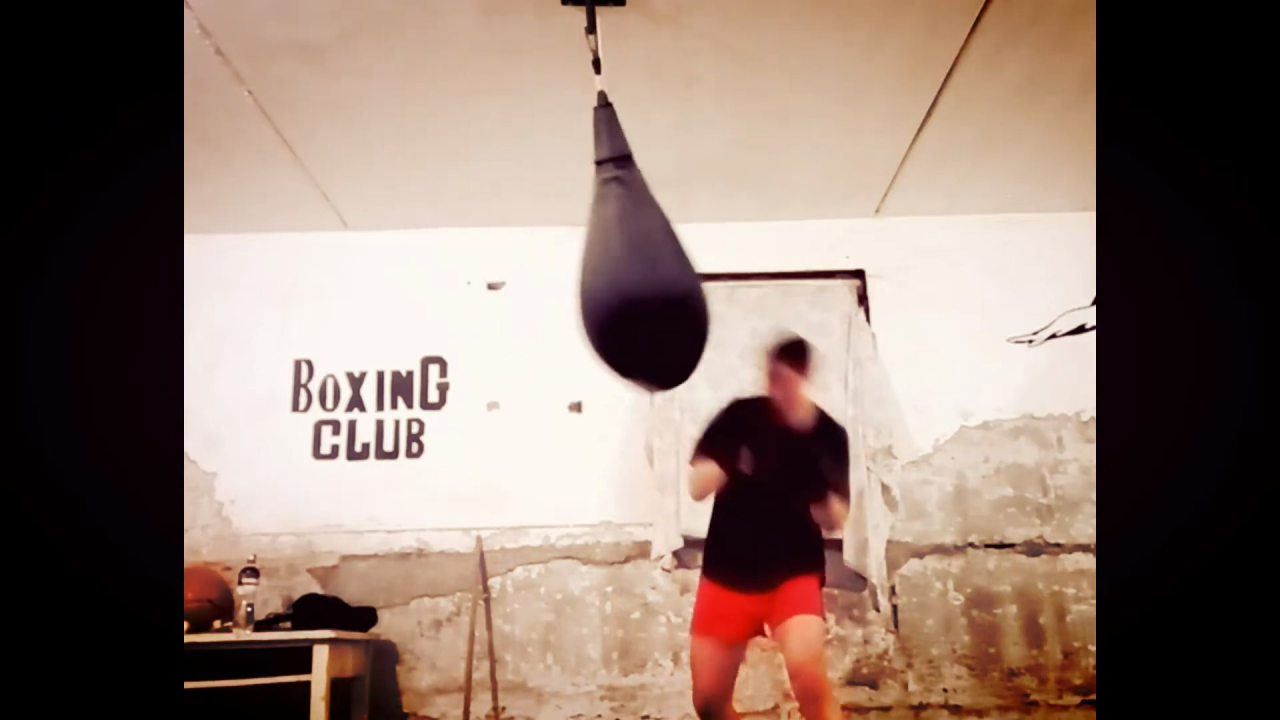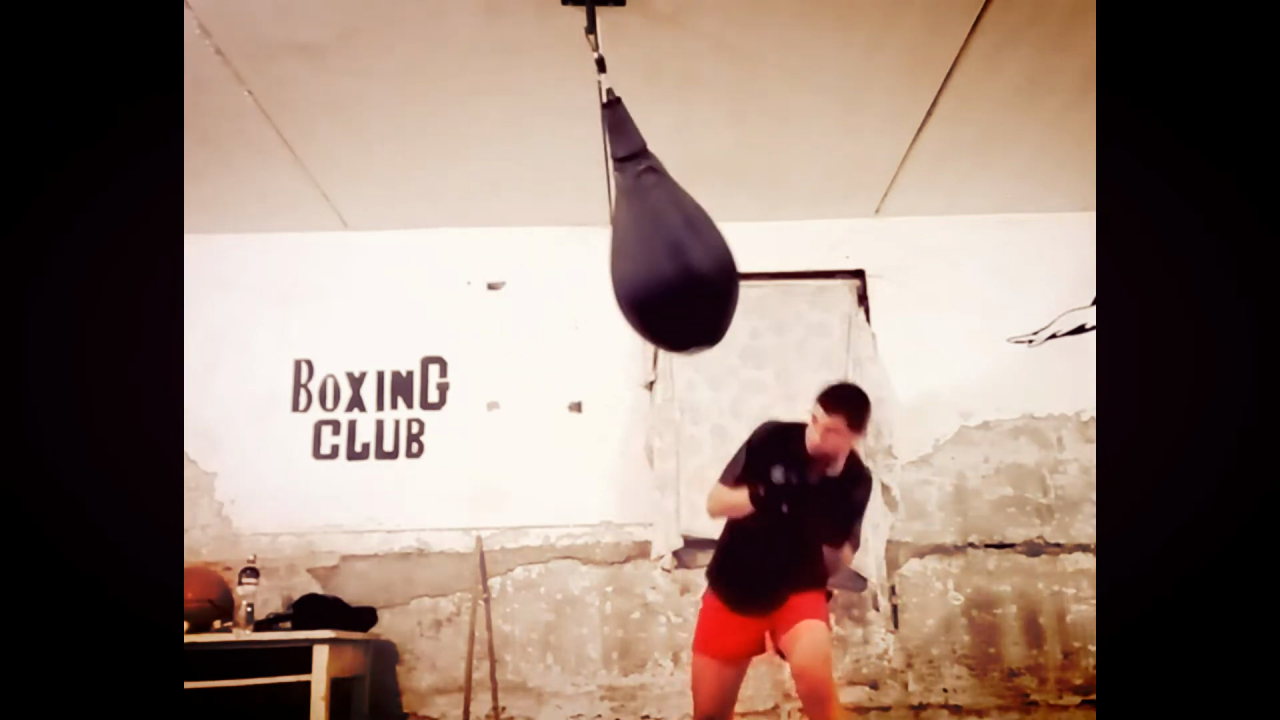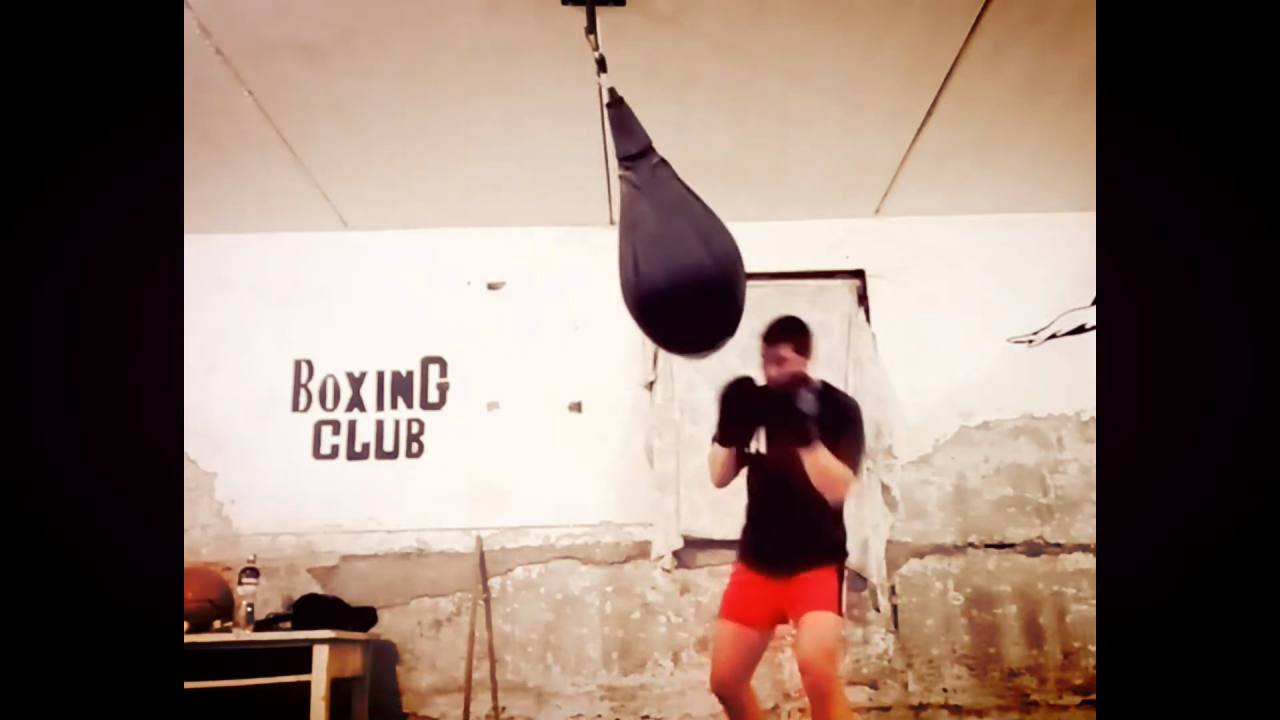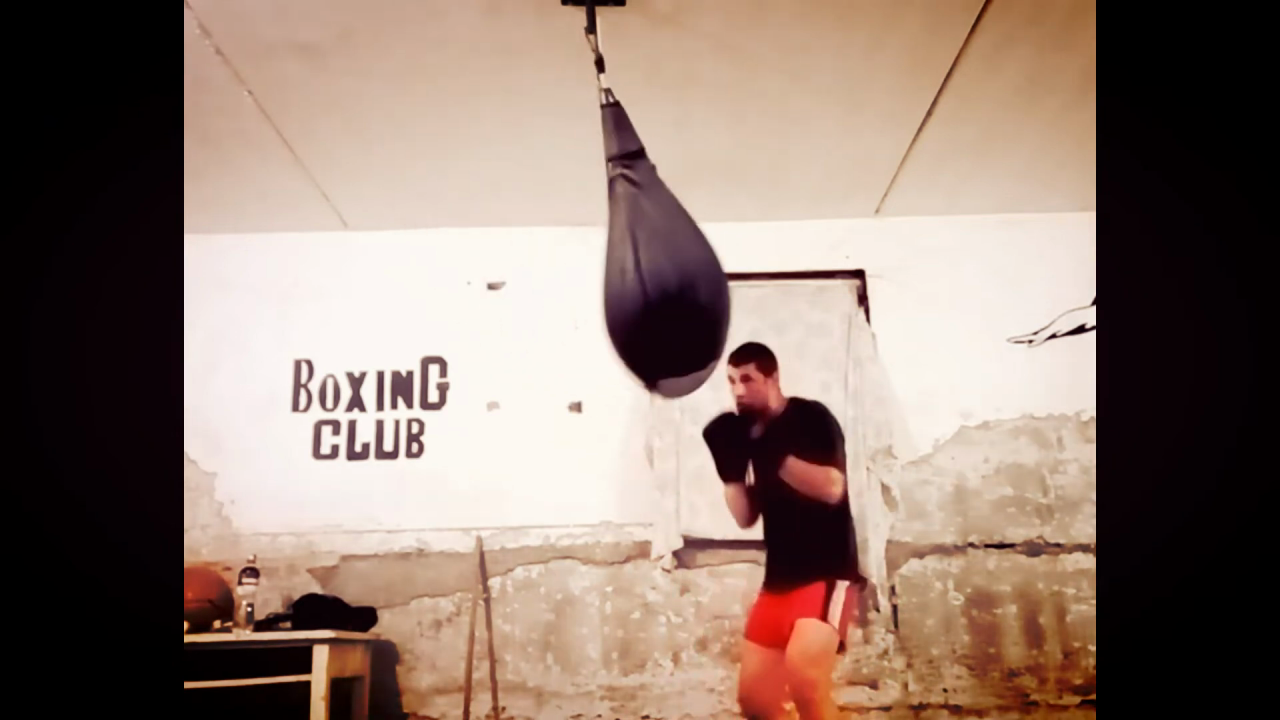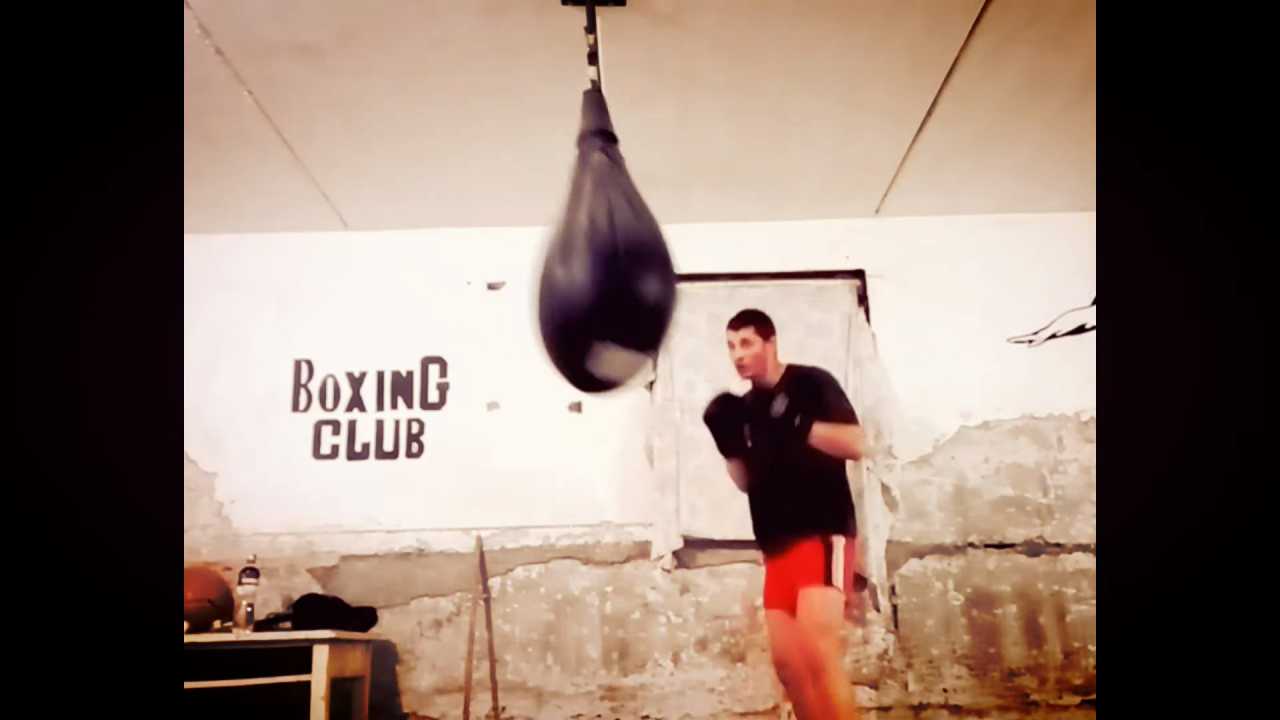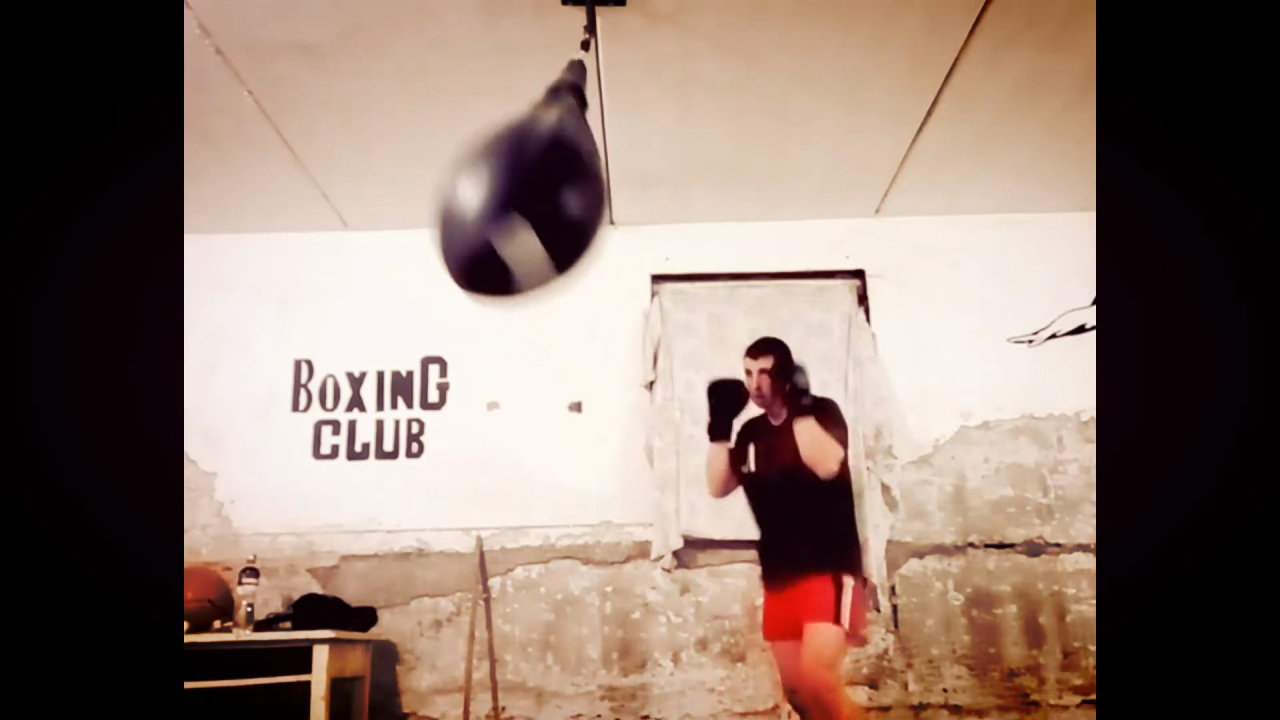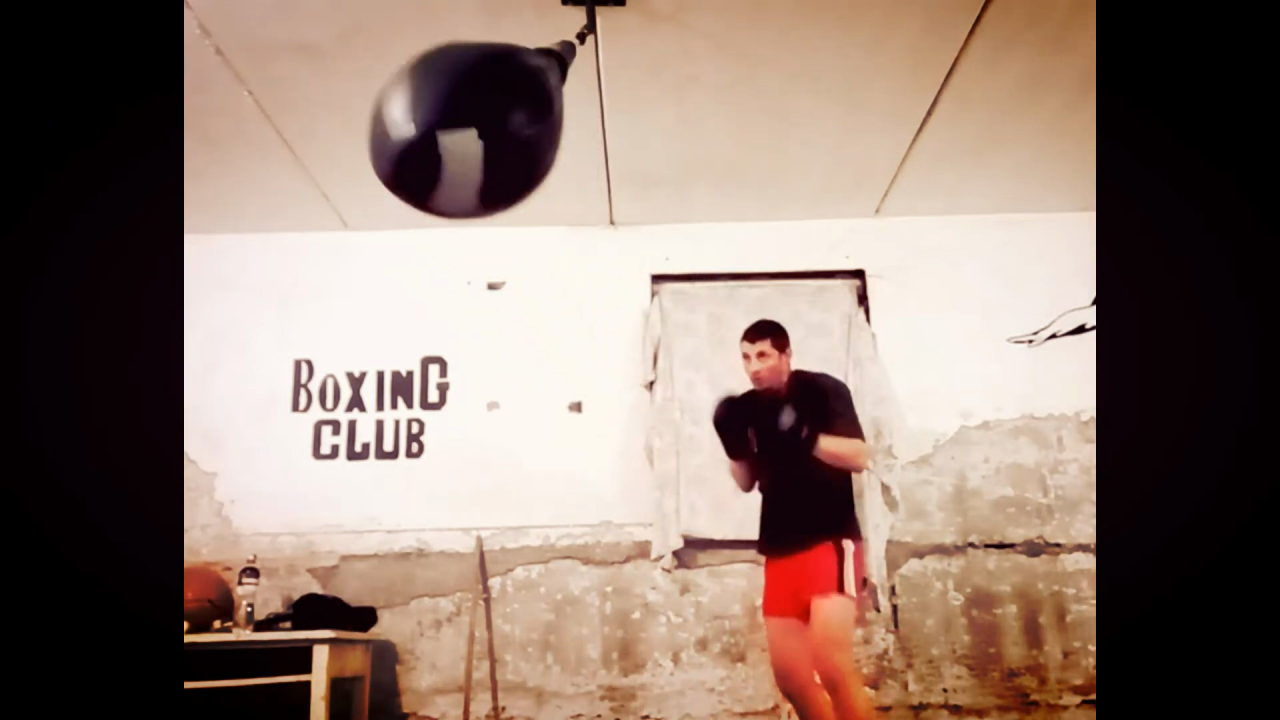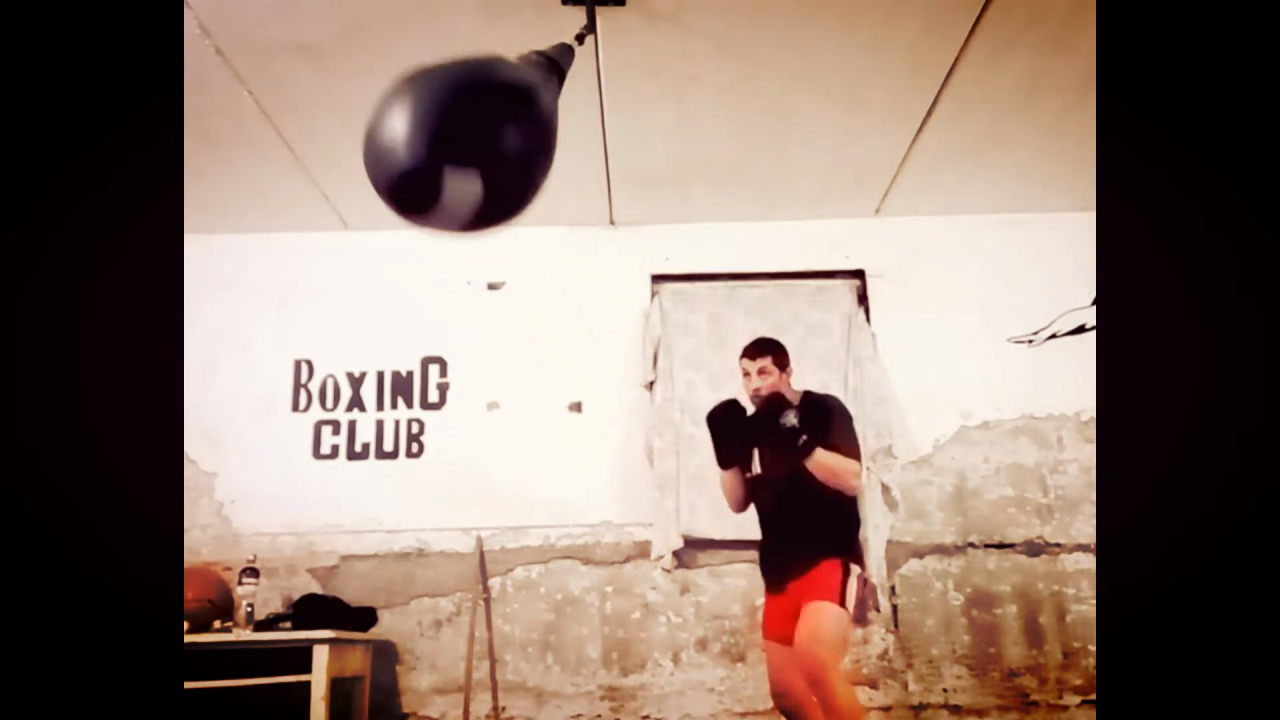
dt=0.2s
person 1, frame 1
left shoulder: (830, 438)
right shoulder: (740, 416)
left elbow: (835, 520)
right elbow: (695, 485)
left wrist: (817, 488)
right wrist: (725, 458)
left hip: (791, 575)
right hip: (726, 575)
left knee: (807, 677)
person 1, frame 2
left shoulder: (855, 481)
right shoulder: (773, 440)
left elbow: (839, 558)
right elbow: (716, 503)
left wrist: (835, 535)
right wrist: (761, 495)
left hip: (797, 591)
right hip: (731, 591)
left knee: (813, 675)
person 1, frame 3
left shoulder: (840, 410)
right shoulder: (756, 404)
left elbow: (838, 490)
right elbow: (719, 475)
left wrist: (806, 431)
right wrist: (729, 428)
left hip: (818, 563)
right hip: (758, 561)
left knee: (817, 669)
right knee: (725, 679)
person 1, frame 4
left shoulder: (811, 418)
right shoulder: (747, 435)
left elbow: (832, 488)
right elbow: (744, 516)
left wrist: (774, 456)
right wrist: (728, 469)
left hip: (827, 575)
right hip: (779, 580)
left knee: (804, 676)
person 1, frame 5
left shoulder: (813, 383)
right shoulder: (746, 409)
left elbow: (857, 444)
right elbow: (747, 482)
left wrist: (797, 423)
right wrist: (728, 439)
left hip: (824, 535)
right hip: (779, 544)
left knee: (818, 650)
right knee: (788, 664)
person 1, frame 6
left shoulder: (820, 411)
right shoulder: (752, 430)
left elbow: (827, 464)
right elbow: (717, 486)
left wrist: (799, 404)
right wrist: (719, 425)
left hip: (829, 569)
right hip: (780, 573)
left knee: (819, 679)
right knee: (797, 688)
person 1, frame 7
left shoulder: (823, 390)
right shoulder: (752, 408)
left elbow: (860, 456)
right elbow: (745, 481)
left wrist: (803, 435)
right wrist: (733, 441)
left hip: (830, 541)
right hip: (781, 550)
left knee: (831, 661)
right knee: (790, 675)
person 1, frame 8
left shoulder: (825, 410)
right shoulder: (751, 430)
left elbow: (850, 479)
right elbow: (737, 501)
left wrist: (798, 441)
right wrist: (725, 449)
left hip: (831, 561)
right hip: (781, 574)
left knee: (818, 663)
